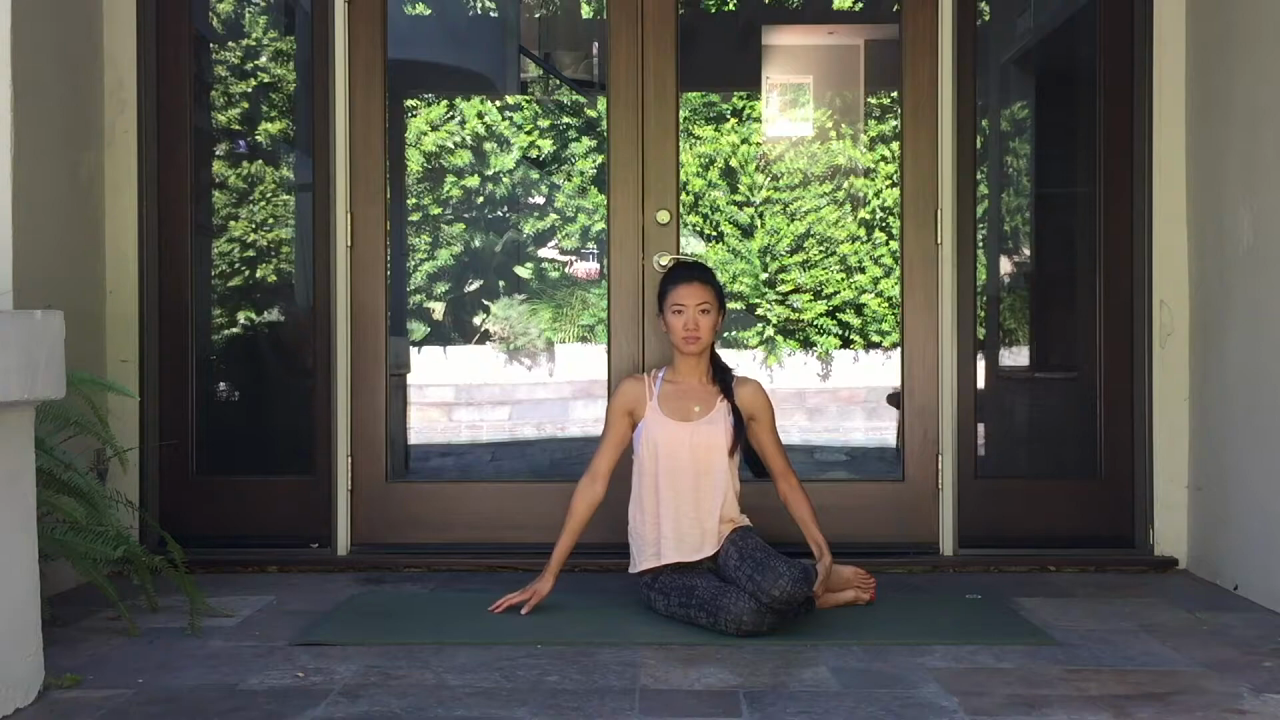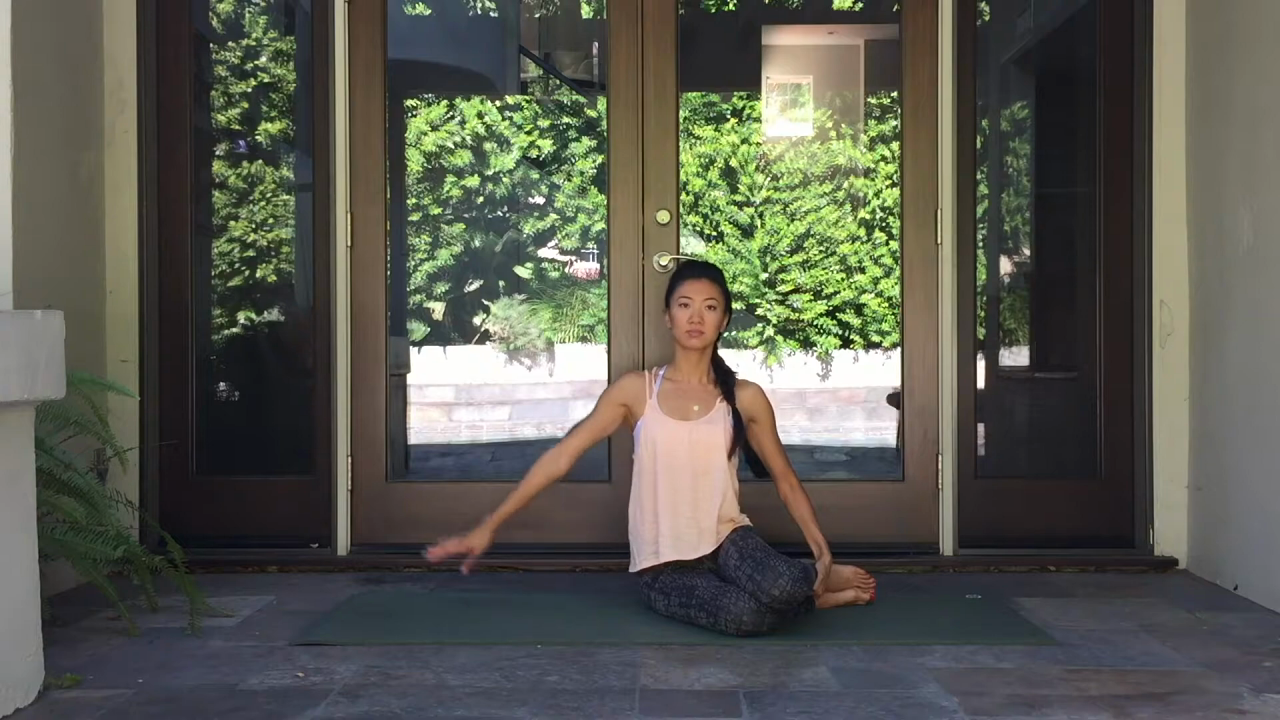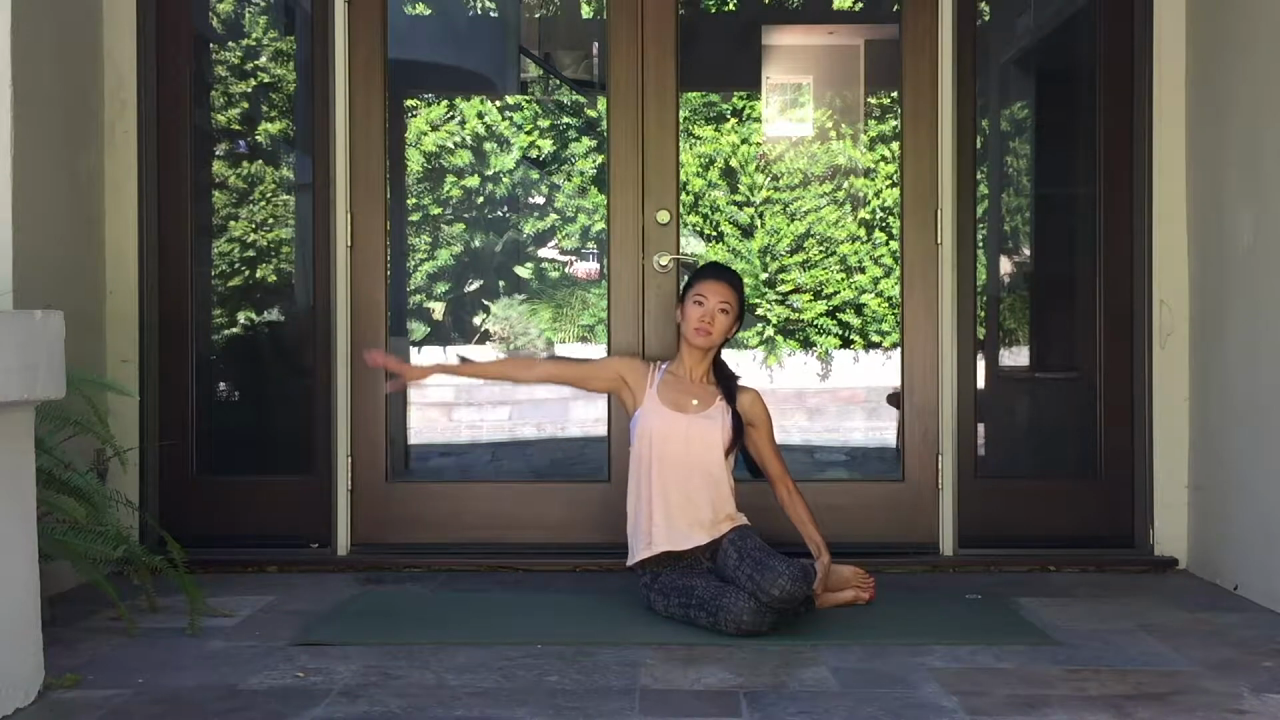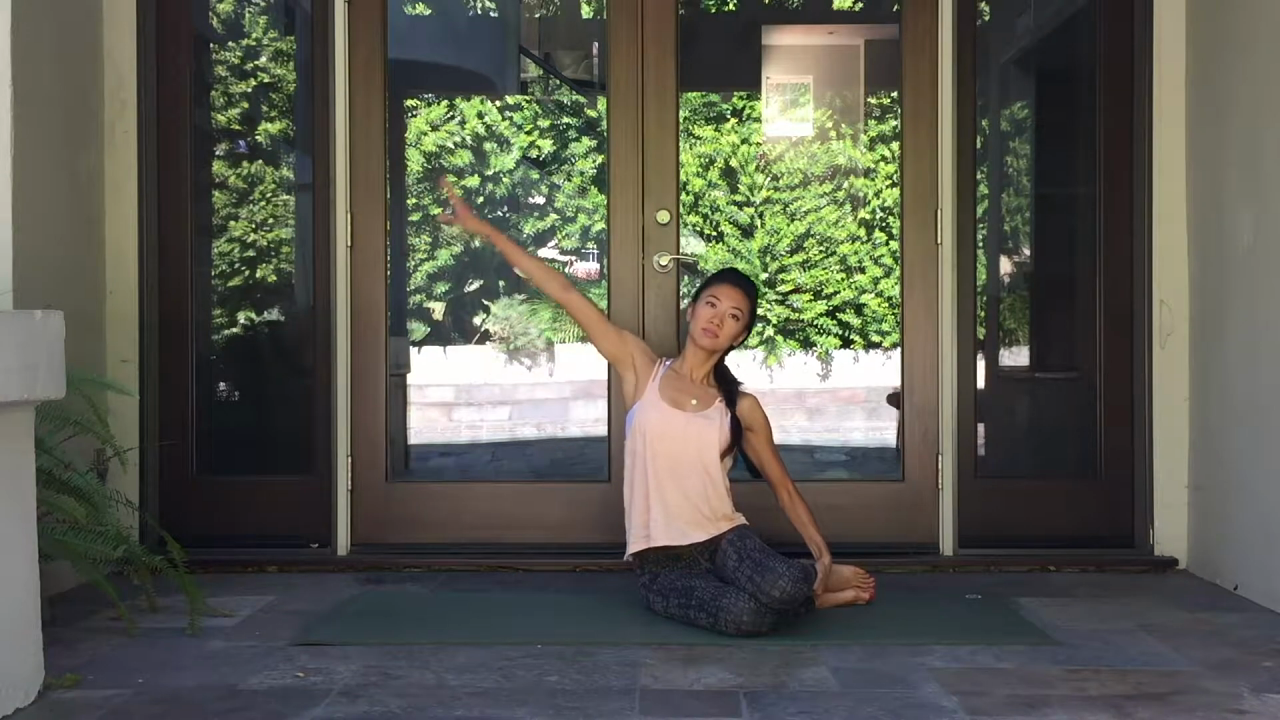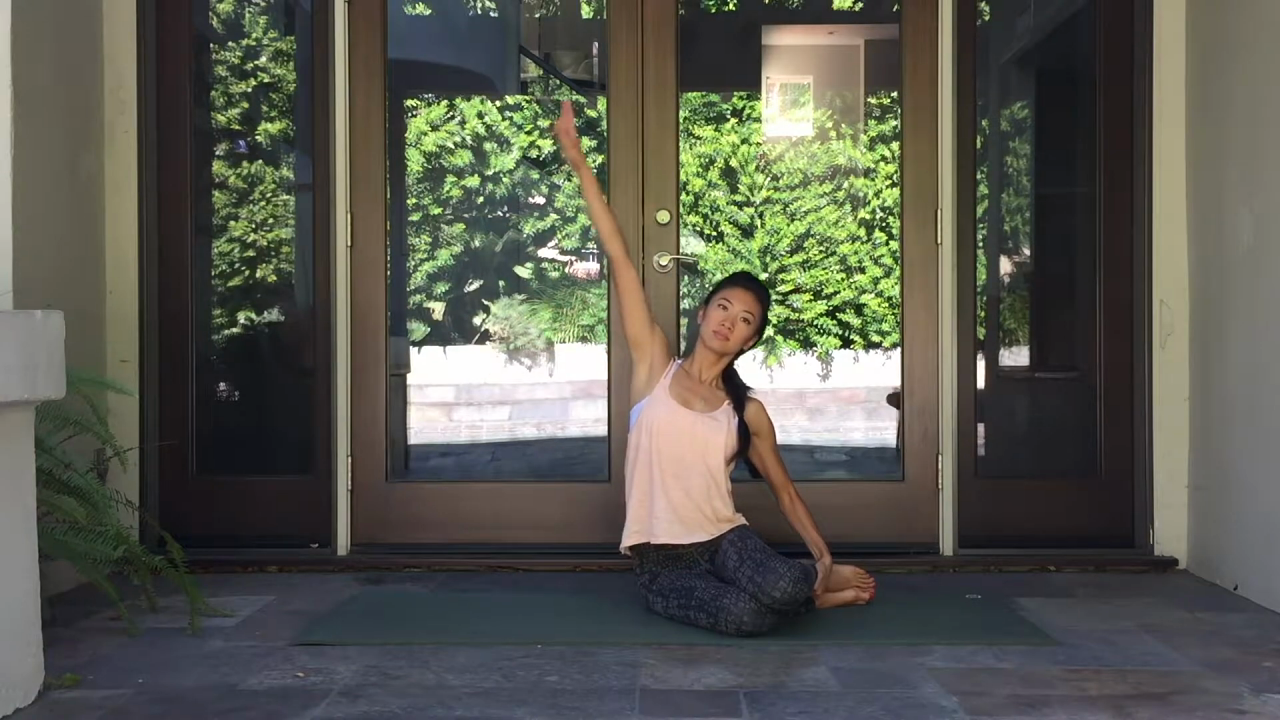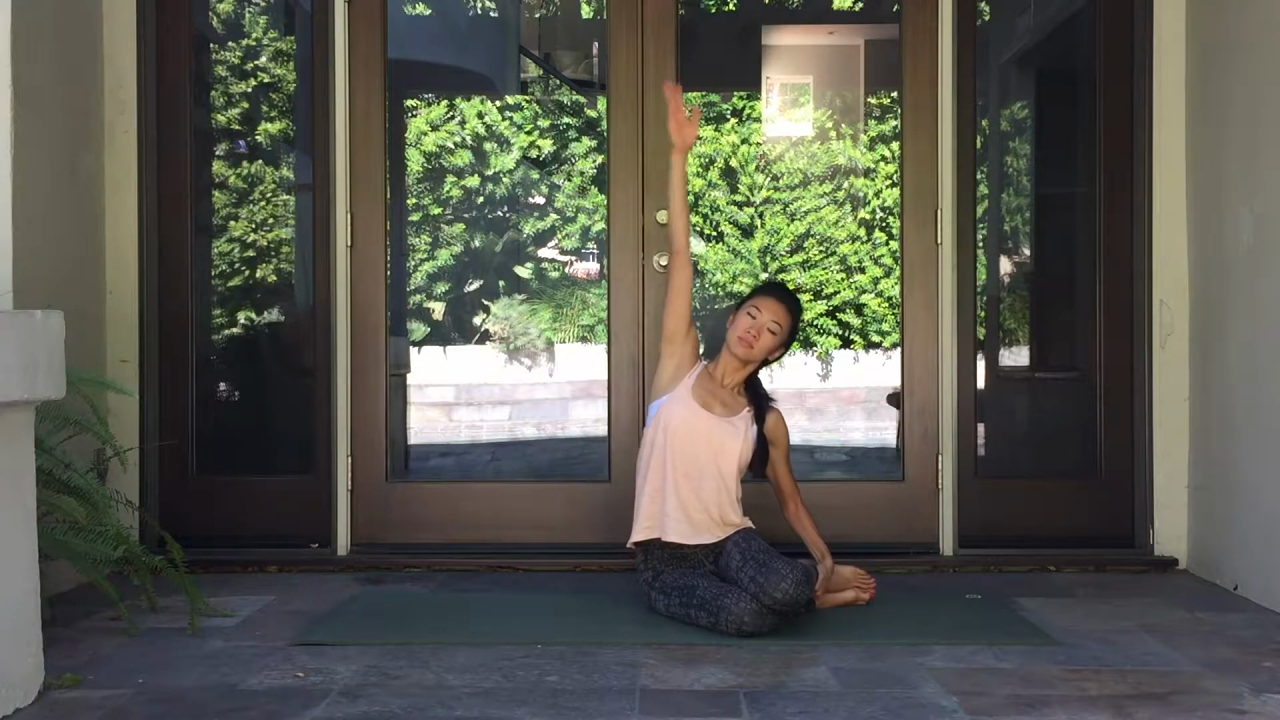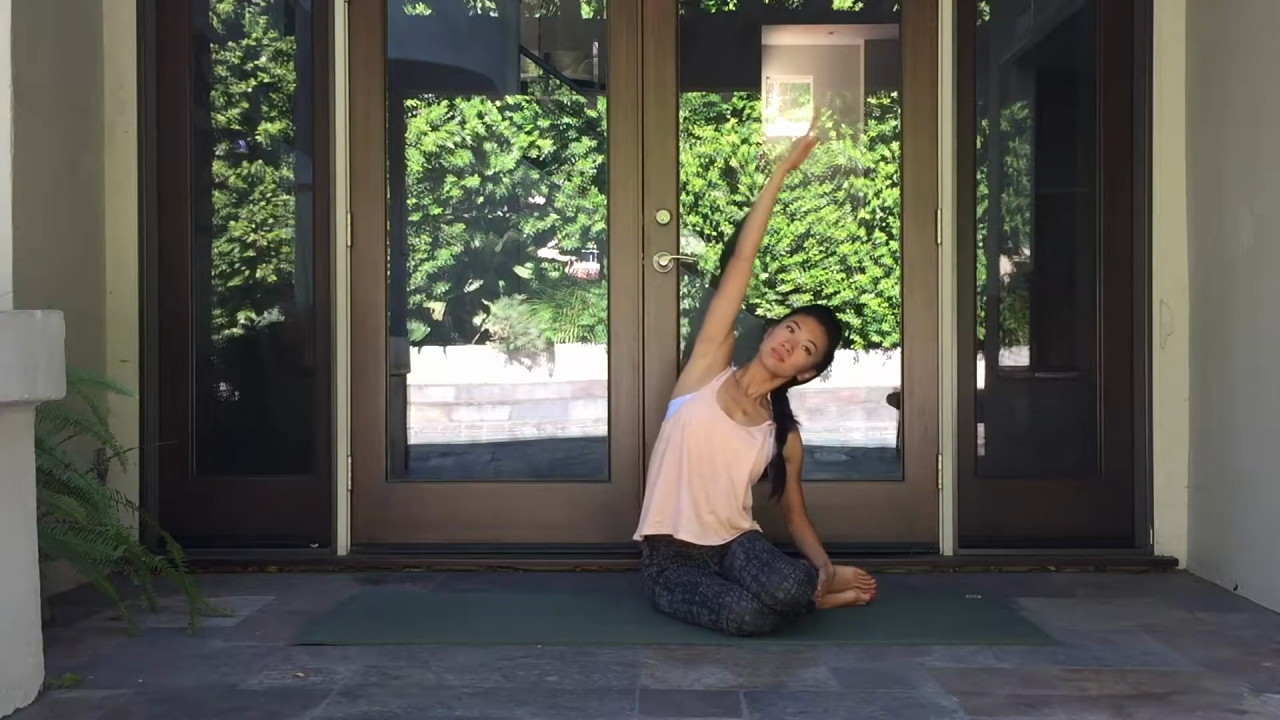
dt=0.3s
person 1, frame 1
left shoulder: (745, 395)
right shoulder: (635, 393)
left elbow: (784, 479)
right elbow: (594, 481)
left wrist: (823, 552)
right wrist: (550, 572)
left hip: (728, 541)
right hip: (662, 567)
left knee: (782, 587)
right knee: (746, 616)
left ankle: (819, 577)
right ankle: (813, 592)
person 1, frame 2
left shoulder: (745, 397)
right shoulder: (636, 389)
left elbow: (784, 479)
right elbow: (560, 457)
left wrist: (823, 553)
right wrist: (488, 527)
left hip: (727, 541)
right hip: (661, 566)
left knee: (782, 587)
right knee: (744, 615)
left ankle: (816, 579)
right ankle: (817, 594)
person 1, frame 3
left shoulder: (743, 403)
right shoulder: (636, 378)
left elbow: (781, 482)
right elbow: (537, 369)
left wrist: (822, 552)
right wrist: (436, 367)
left hip: (725, 539)
right hip: (662, 562)
left knee: (782, 585)
right knee: (745, 615)
left ankle: (816, 577)
right ankle: (814, 592)
person 1, frame 4
left shoulder: (742, 408)
right shoulder: (640, 369)
left elbow: (782, 485)
right elbow: (570, 297)
left wrist: (823, 556)
right wrist: (485, 230)
left hip: (725, 540)
right hip: (662, 562)
left knee: (784, 588)
right knee: (744, 616)
left ankle: (817, 578)
right ankle: (810, 590)
person 1, frame 5
left shoulder: (747, 413)
right shoulder: (654, 365)
left elbow: (782, 488)
right elbow: (619, 260)
left wrist: (824, 558)
right wrist: (580, 166)
left hip: (724, 538)
right hip: (661, 557)
left knee: (781, 588)
right knee: (744, 617)
left ankle: (821, 582)
right ankle: (809, 593)
person 1, frame 6
left shoulder: (767, 421)
right shoulder: (680, 366)
left elbow: (790, 500)
right elbow: (680, 253)
left wrist: (825, 561)
right wrist: (679, 154)
left hip: (730, 540)
right hip: (666, 556)
left knee: (785, 588)
right knee: (745, 617)
left ankle: (817, 582)
right ankle: (812, 591)
person 1, frame 7
left shoulder: (785, 438)
right shoulder: (711, 364)
left elbow: (796, 516)
right elbow: (740, 261)
left wrist: (827, 567)
right wrist: (780, 173)
left hip: (734, 543)
right hip: (671, 554)
left knee: (790, 586)
right knee: (747, 616)
left ankle: (818, 585)
right ankle: (815, 592)
